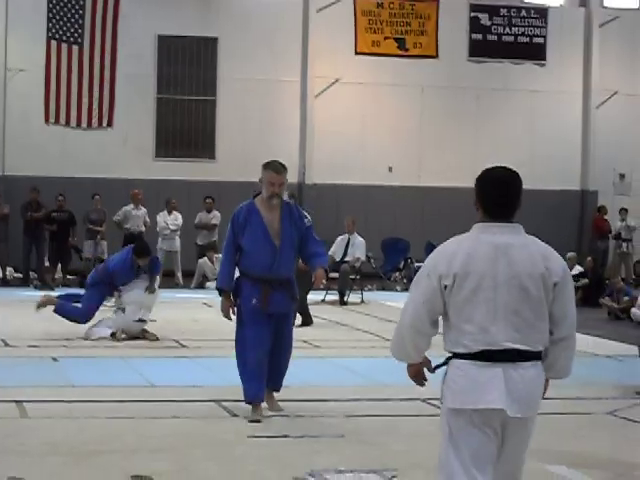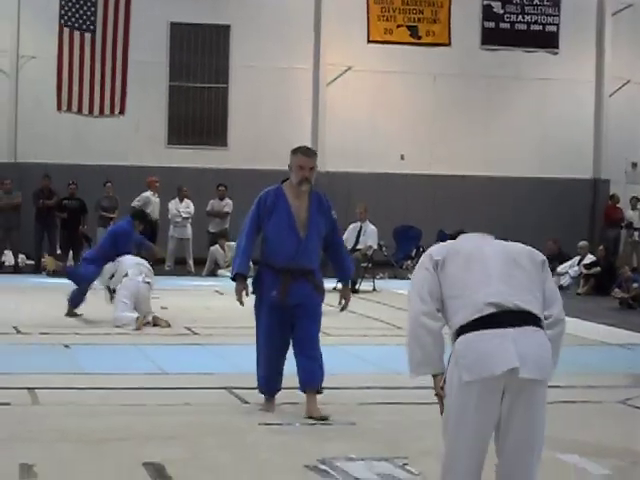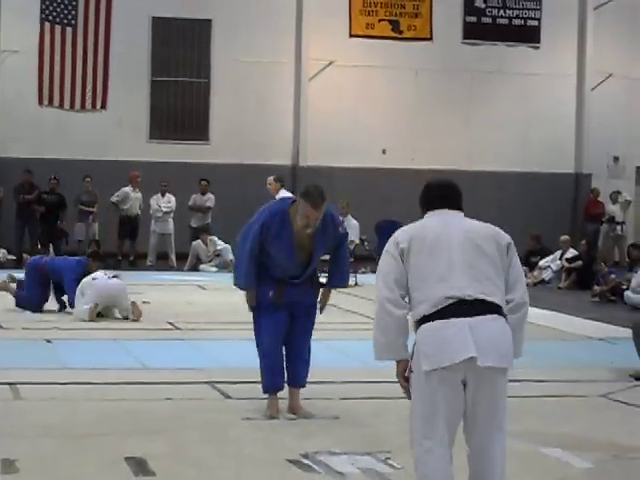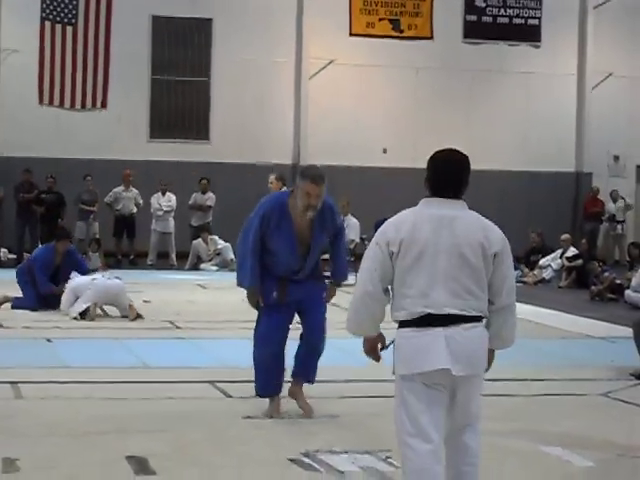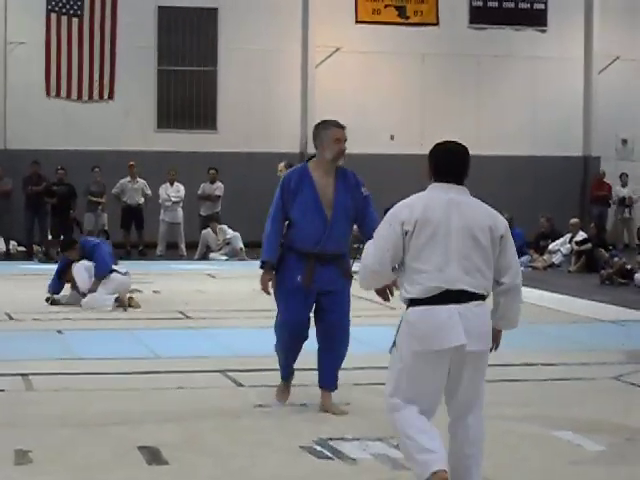
dt=0.5s
person 1, frame 1
left shoulder: (450, 253)
right shoulder: (548, 258)
left elbow: (417, 318)
right elbow: (564, 327)
left wrist: (414, 357)
right wrist: (548, 371)
left hip: (470, 379)
right hip: (524, 379)
person 1, frame 2
left shoulder: (438, 253)
right shoulder: (529, 253)
left elbow: (423, 315)
right elbow: (555, 315)
left wrist: (436, 371)
left hip: (475, 352)
right hip: (532, 348)
left knee: (462, 454)
right knee: (522, 454)
person 1, frame 3
left shoulder: (405, 236)
right shoulder: (496, 234)
left elbow: (389, 300)
right elbow: (518, 299)
left wrist: (400, 356)
right wrist: (508, 349)
left hip: (438, 340)
right hip: (492, 336)
left knee: (433, 439)
right knee: (490, 437)
person 1, frame 4
left shoulder: (397, 227)
right shoulder: (489, 232)
left elbow: (369, 289)
right elbow: (504, 298)
left wrist: (369, 331)
right wrist: (492, 343)
left hip: (418, 344)
right hip: (469, 342)
left knee: (420, 441)
right knee: (465, 430)
person 1, frame 5
left shoulder: (408, 209)
right shoulder: (491, 217)
left elbow: (374, 266)
right elbow: (510, 279)
left wrist: (381, 280)
right wrist: (500, 323)
left hip: (425, 320)
right hip: (473, 320)
left knee: (406, 404)
right knee: (467, 411)
person 2, frame 1
left shoulder: (295, 214)
right shoulder: (243, 214)
left elbow: (311, 245)
right elbow: (230, 255)
left wrist: (318, 266)
right wrist: (225, 293)
left hip: (284, 292)
right hip: (253, 292)
left knee: (281, 348)
right knee: (254, 349)
left ankle: (269, 390)
right ankle: (256, 405)
person 2, frame 2
left shoulder: (322, 204)
right shoulder: (268, 199)
left elbow: (335, 245)
right elbow: (247, 237)
left wrist: (345, 282)
right wrist: (240, 276)
left hip: (309, 284)
right hip: (274, 282)
left knee: (309, 344)
right knee: (271, 344)
left ankle: (311, 404)
right ankle: (269, 394)
person 2, frame 3
left shoulder: (332, 221)
right shoulder: (271, 215)
left elbow: (340, 251)
right elbow: (245, 248)
left wrist: (330, 286)
right wrist: (248, 287)
left hip: (304, 287)
right hip: (270, 285)
left knee: (300, 339)
right knee: (271, 338)
left ankle: (294, 398)
right ankle: (273, 397)
person 2, frame 4
left shoulder: (329, 211)
right shoulder: (270, 207)
left elbow: (337, 244)
right elbow: (248, 246)
left wrist: (336, 280)
right wrist: (251, 286)
left hip: (309, 284)
right hip: (274, 284)
left knee: (315, 336)
right knee: (269, 341)
left ankle: (298, 387)
right ankle: (273, 398)
person 2, frame 5
left shoulder: (351, 181)
right shoulder: (293, 179)
left elbow: (369, 223)
right elbow: (274, 223)
right wrist: (268, 266)
left hip: (336, 270)
right hip: (297, 268)
left knee: (335, 334)
right knee: (291, 328)
left ankle: (327, 396)
right ankle: (286, 379)
